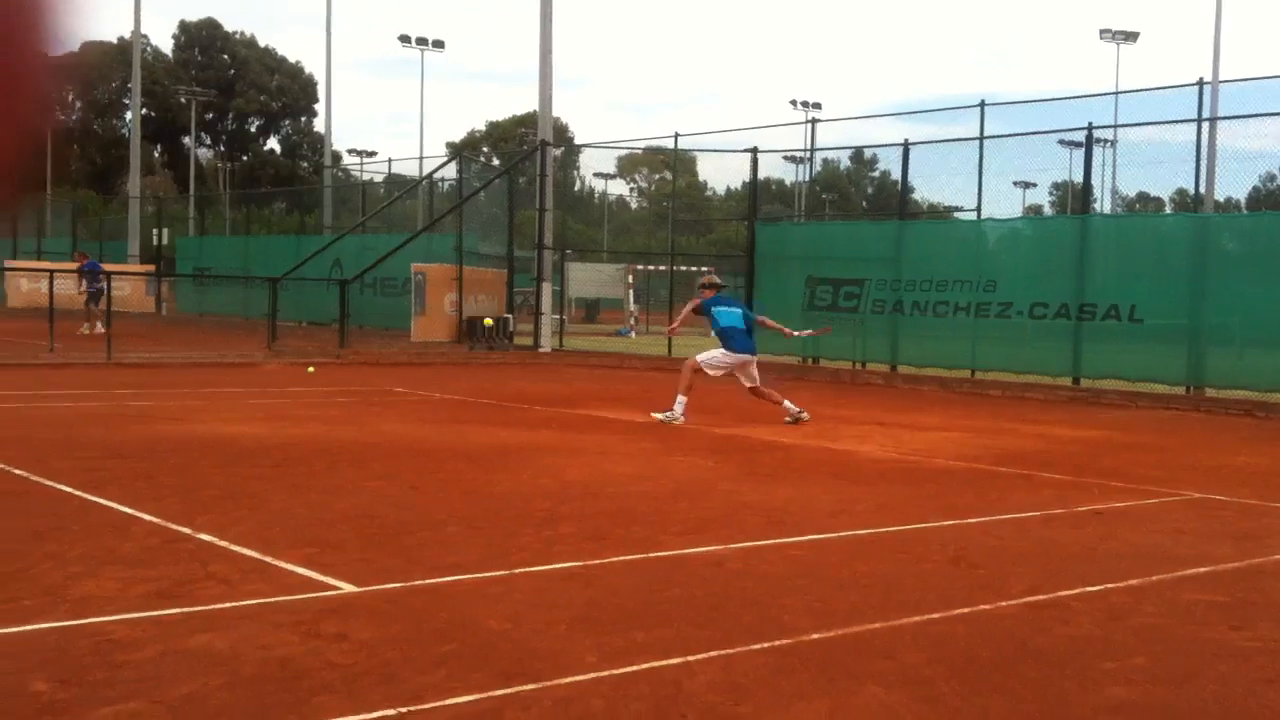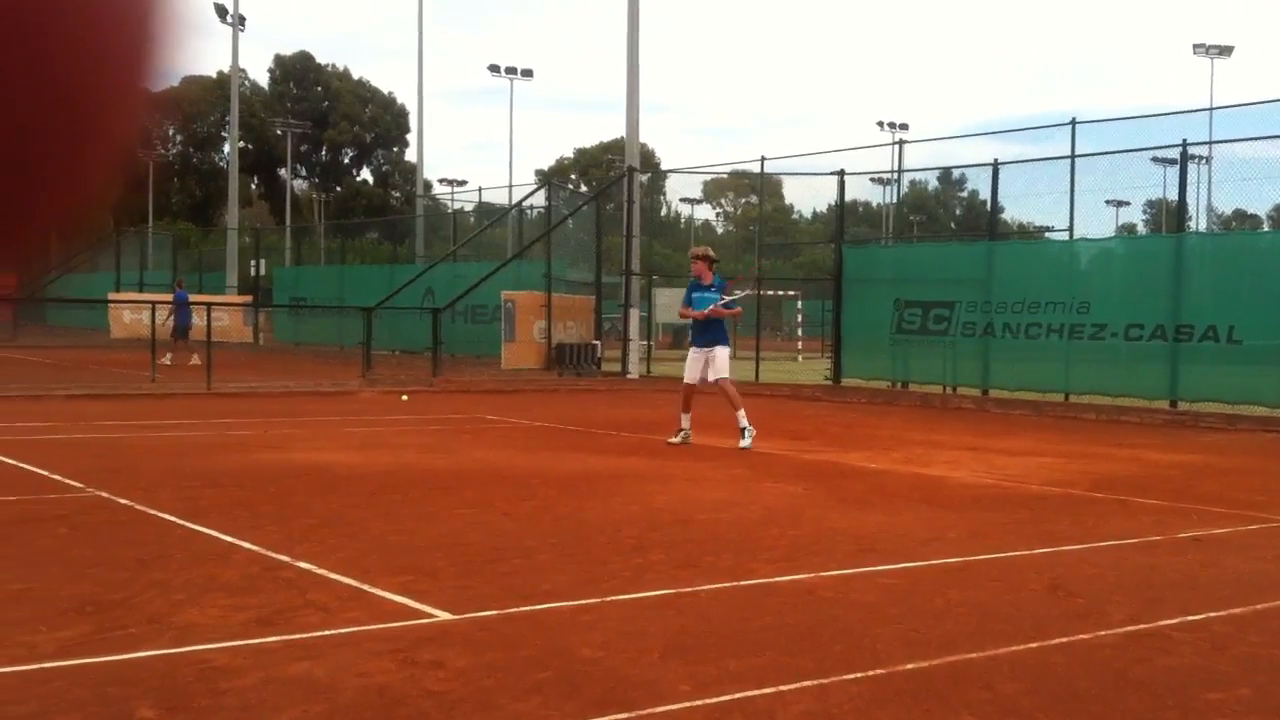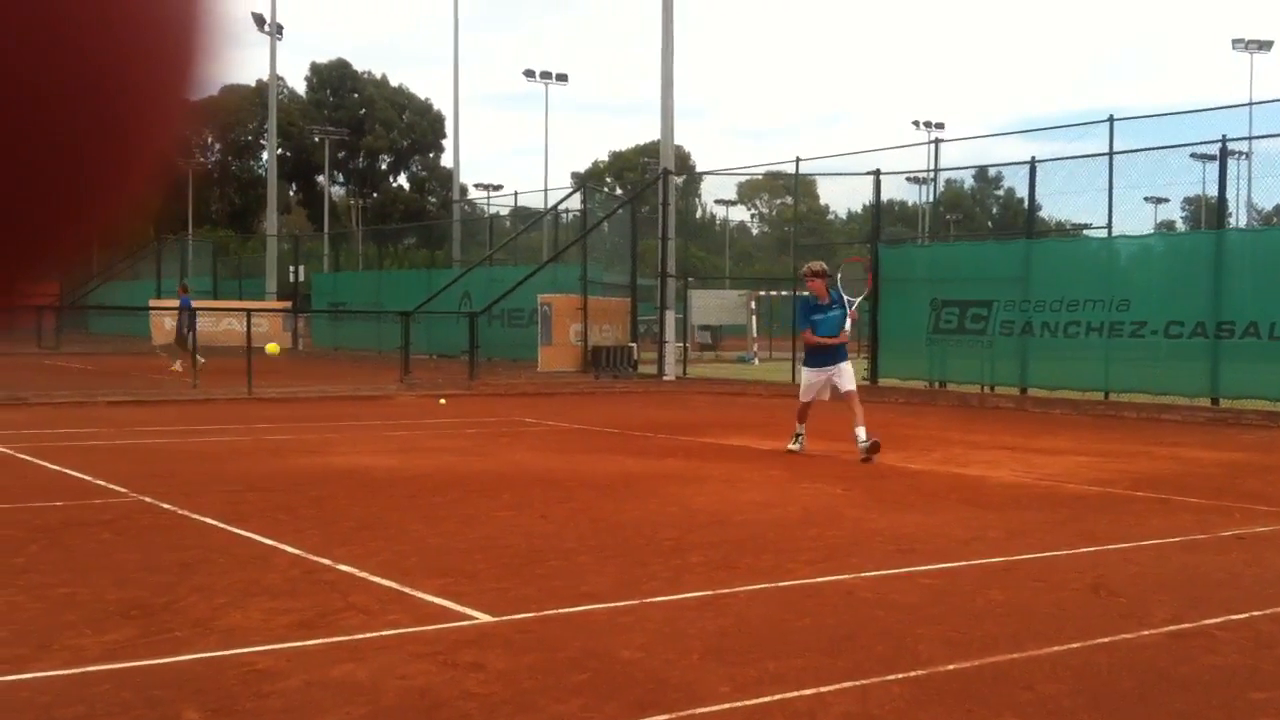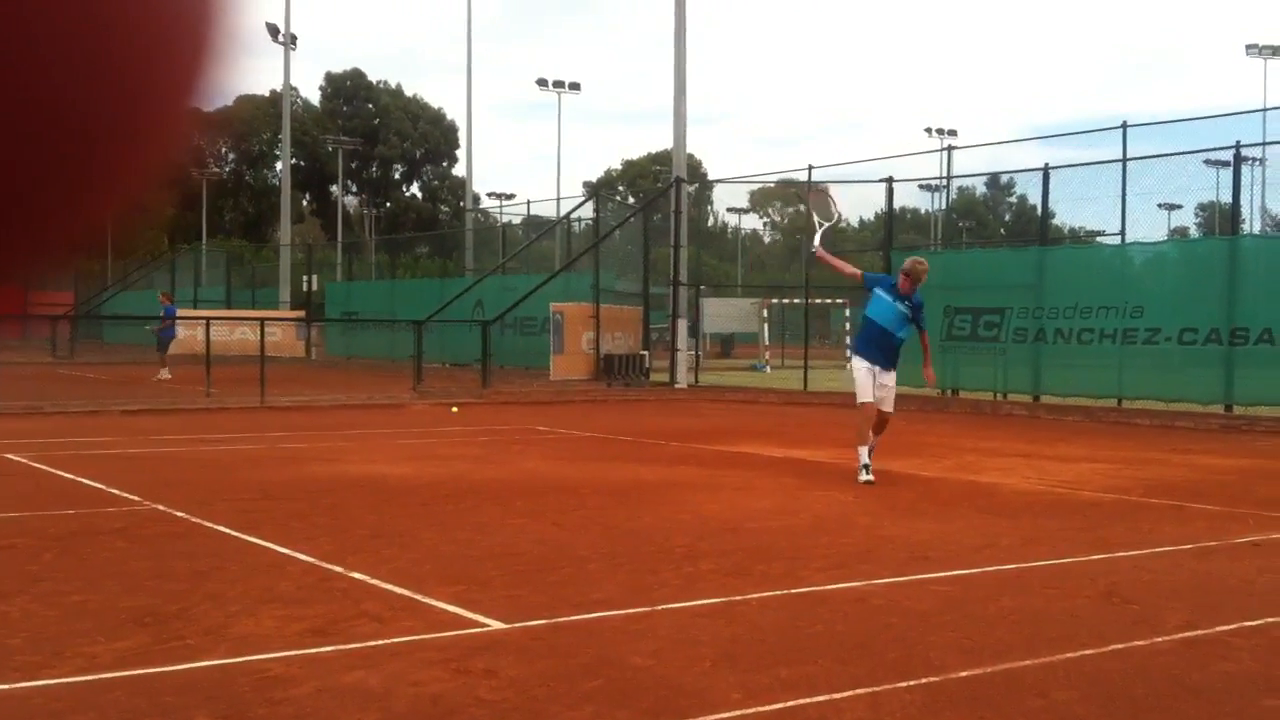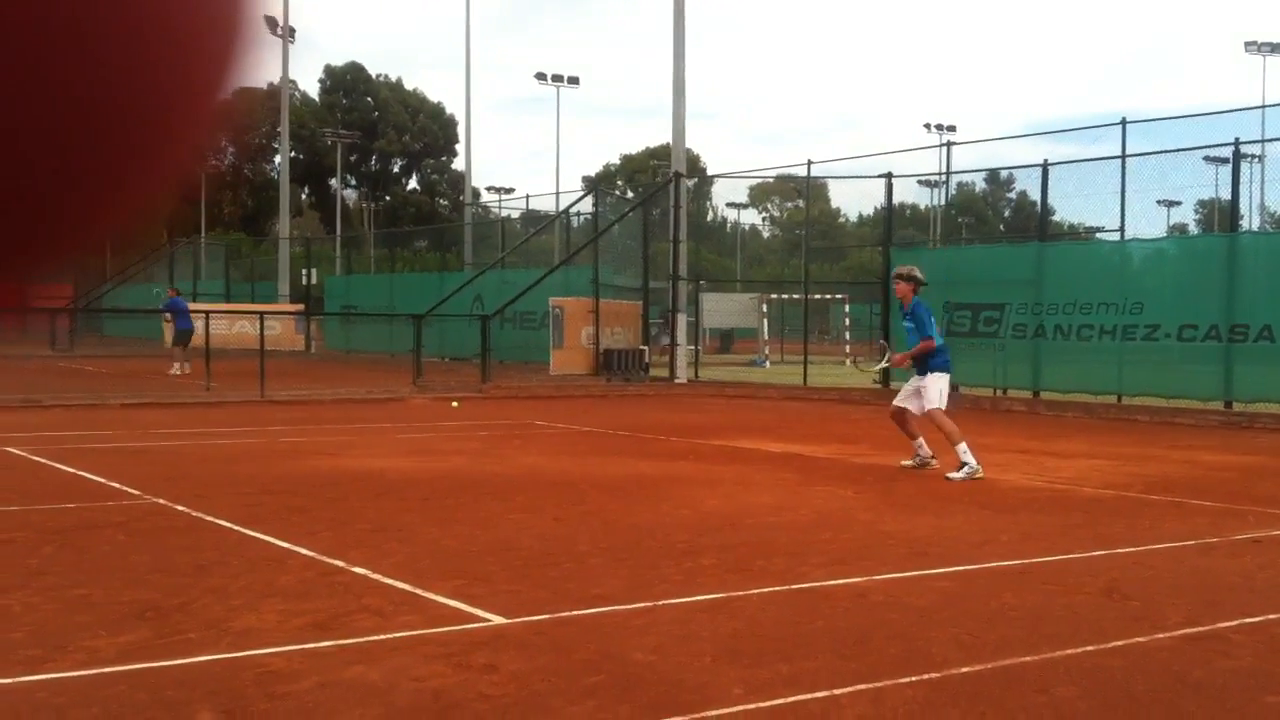
dt=1s
person 1, frame 1
left shoulder: (711, 302)
right shoulder: (738, 306)
left elbow: (694, 303)
right elbow: (760, 320)
left wrist: (677, 323)
right wrist: (783, 329)
left hip: (733, 352)
right hip: (748, 353)
left knee: (689, 366)
right knee: (756, 390)
left ankle: (677, 412)
right ankle: (797, 412)
person 1, frame 2
left shoulder: (721, 286)
right shoulder: (692, 286)
left elbow: (738, 310)
right elbow: (682, 311)
left wrist: (722, 312)
right wrist: (695, 314)
left hip: (718, 344)
right hip: (697, 345)
left knee: (724, 384)
right knee: (687, 388)
left ankle: (746, 428)
right ankle: (685, 431)
person 1, frame 3
left shoulder: (840, 298)
right shoulder: (805, 305)
left elbow: (849, 316)
right elbow: (807, 338)
left wrist: (850, 319)
right wrist: (833, 339)
left hip: (839, 360)
right hip: (815, 363)
left knee: (851, 396)
right knee: (805, 404)
left ankle: (863, 441)
right ankle: (799, 435)
person 1, frame 4
left shoulder: (916, 303)
right shoulder: (881, 282)
left elbow: (922, 333)
right elbow: (854, 272)
left wrist: (928, 365)
right wrist: (824, 256)
left hip: (886, 365)
right hip: (862, 358)
left knee: (884, 416)
right knee: (865, 407)
left ankle: (868, 445)
right ankle: (863, 464)
person 1, frame 5
left shoulder: (919, 309)
right shoulder: (906, 309)
left elbow: (930, 343)
left wrist: (904, 356)
right wrist: (910, 358)
left hip: (934, 370)
right hip: (923, 372)
left knee: (935, 414)
right knee: (897, 411)
left ankle: (969, 463)
right ankle: (924, 454)
